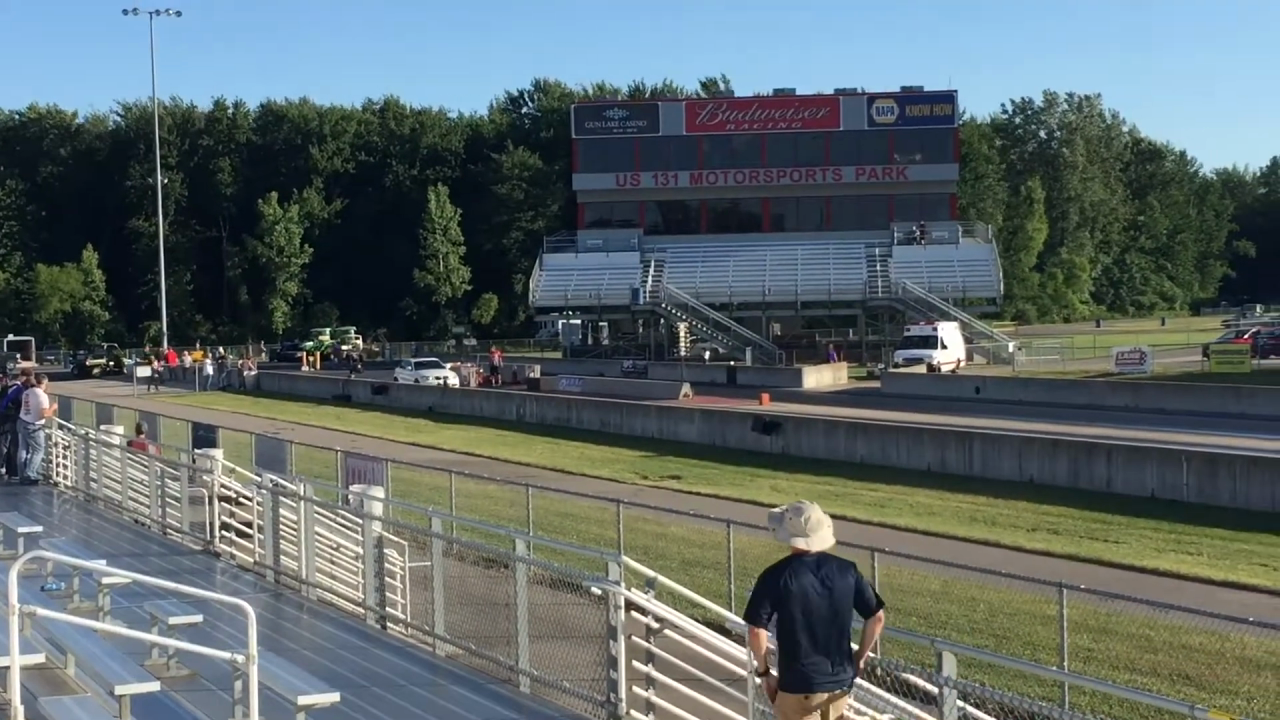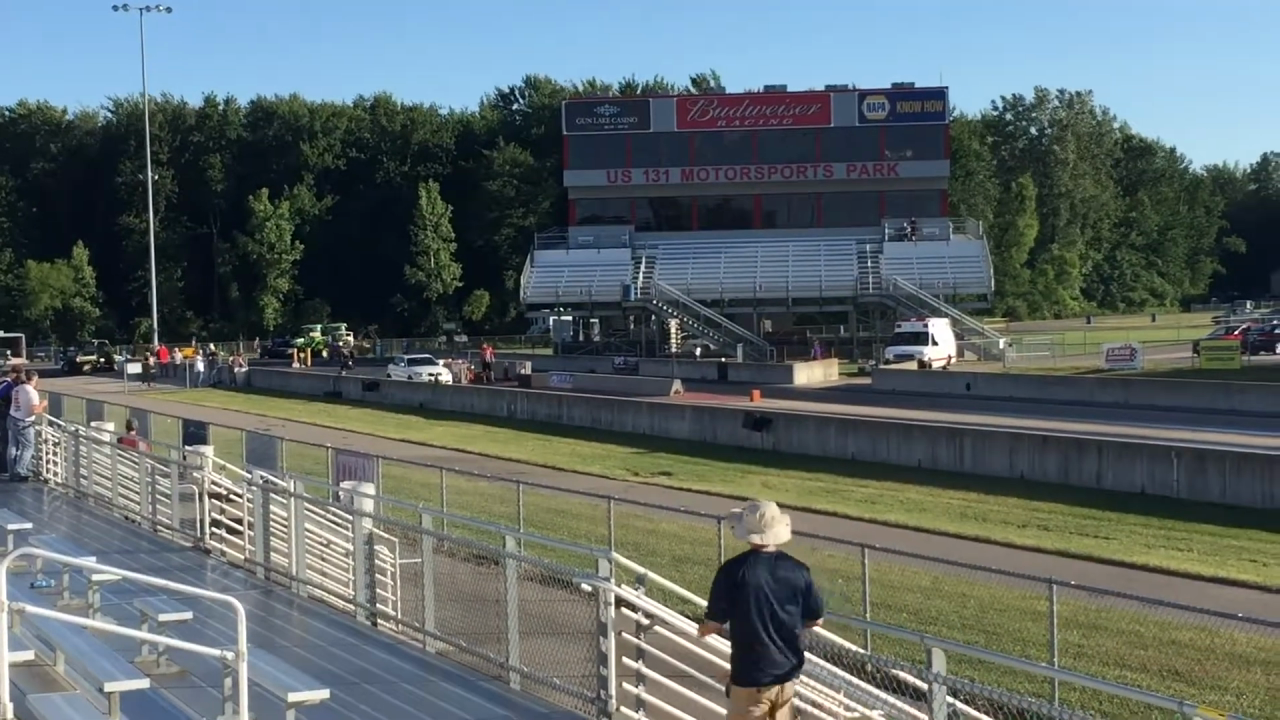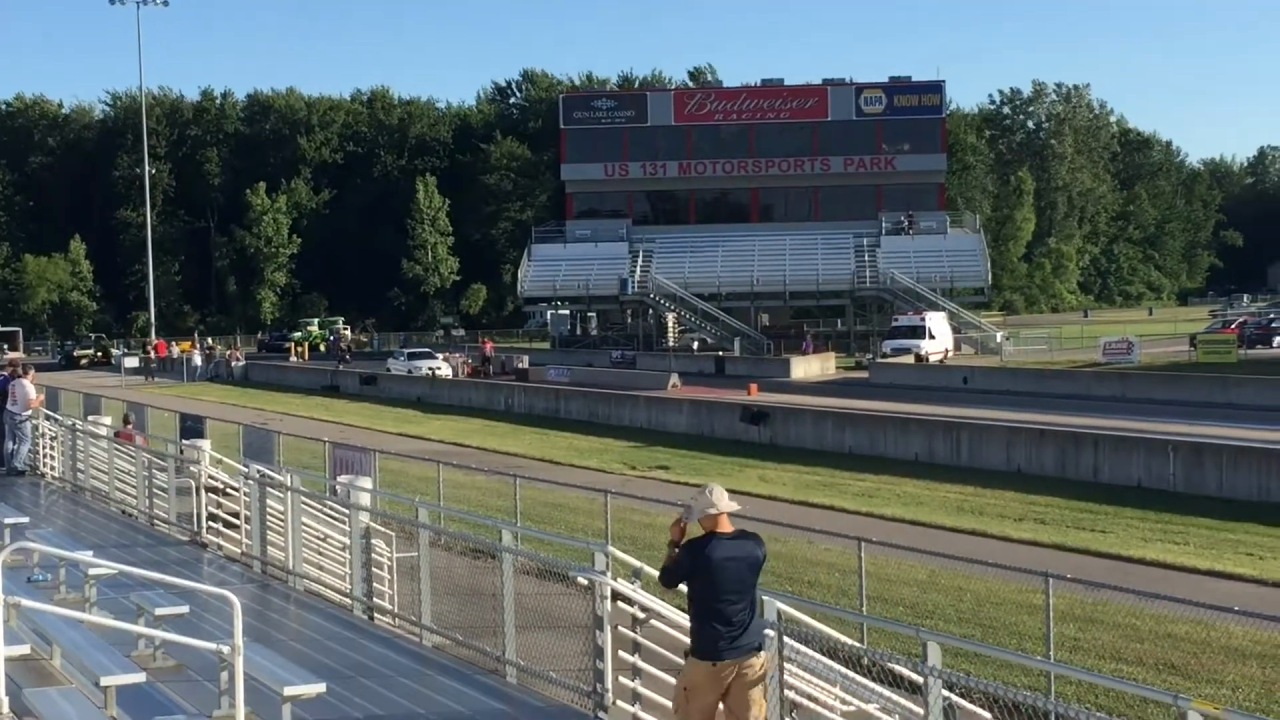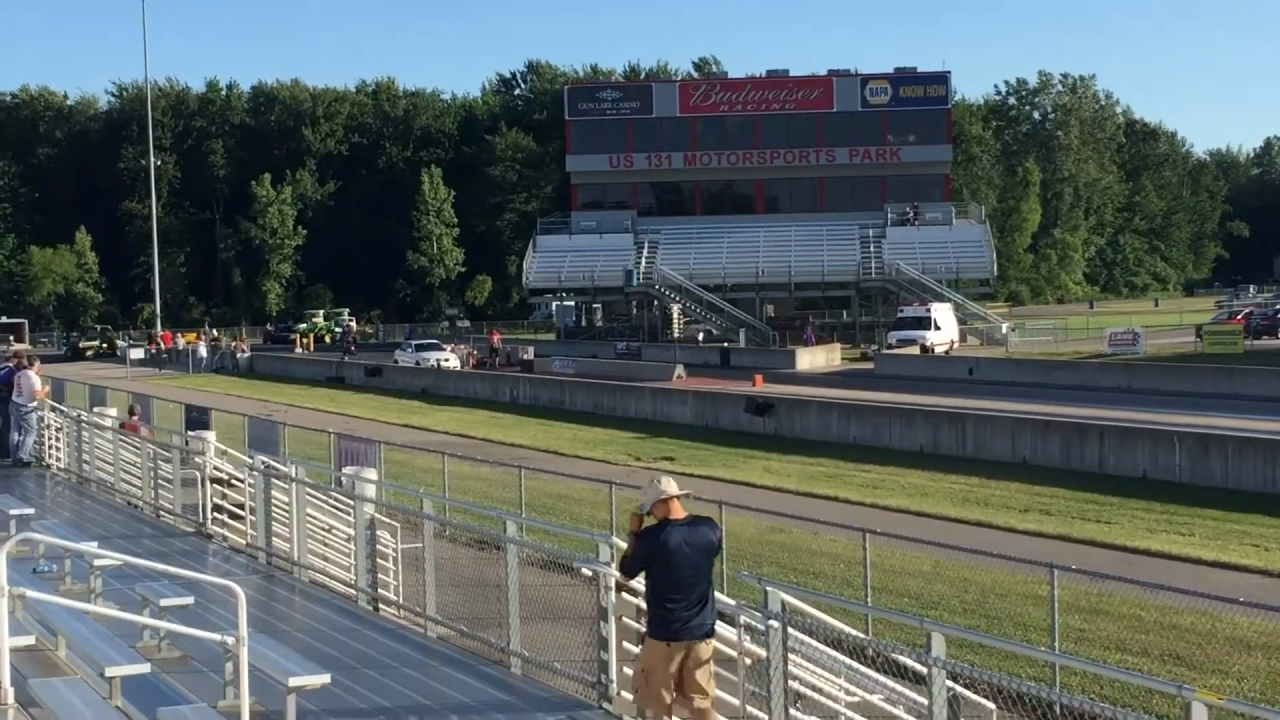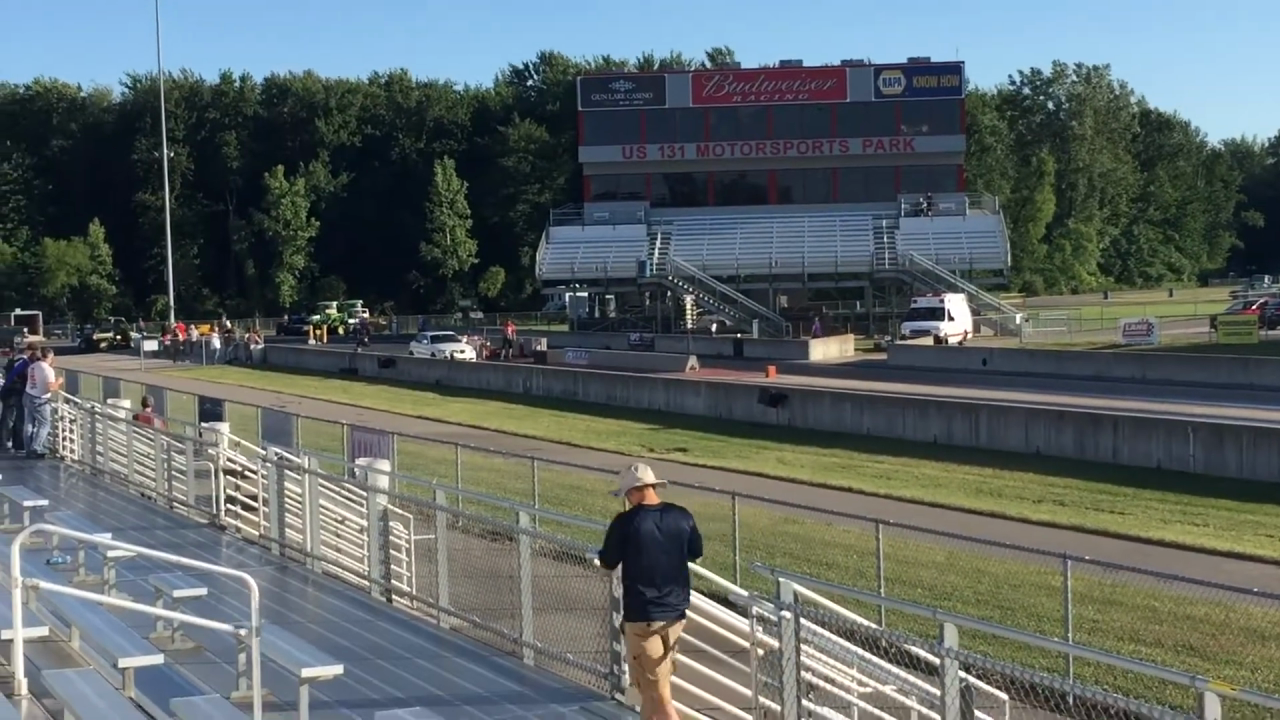
dt=0.3s
person 1, frame 1
left shoulder: (777, 576)
right shoulder: (846, 570)
left elbow: (756, 630)
right elbow: (877, 617)
left wrist: (763, 671)
right wrist: (860, 657)
left hip: (798, 684)
right hip: (839, 681)
person 1, frame 2
left shoulder: (733, 570)
right shoulder: (798, 570)
left elbow: (715, 623)
right elbow: (815, 620)
left wrist: (702, 630)
left hip: (750, 677)
right hip: (787, 673)
person 1, frame 3
left shoulder: (697, 550)
right shoulder: (755, 545)
left elbow: (666, 581)
left wrist: (674, 544)
left hip: (709, 655)
right hip: (751, 653)
person 1, frame 4
left shoulder: (652, 537)
right shoulder: (710, 529)
left elbow: (627, 572)
left wrist: (633, 534)
left hip: (665, 636)
right hip: (702, 633)
person 1, frame 5
left shoulder: (625, 523)
right shoulder: (683, 517)
left elbow: (608, 564)
right elbow: (696, 554)
left wrist: (613, 534)
left hip: (642, 617)
right hip: (676, 614)
left knee: (659, 692)
right knee: (652, 681)
